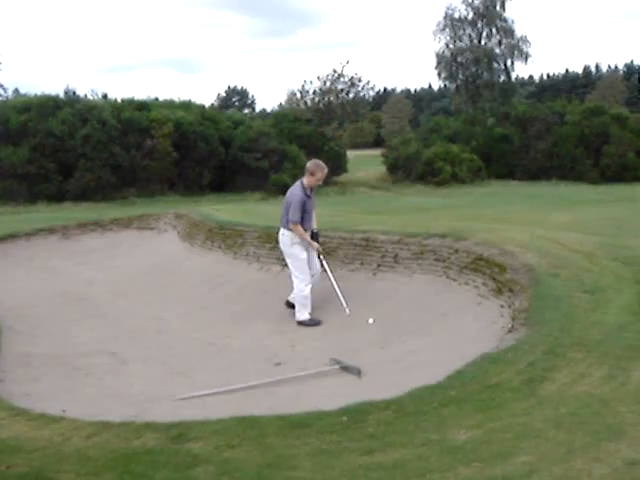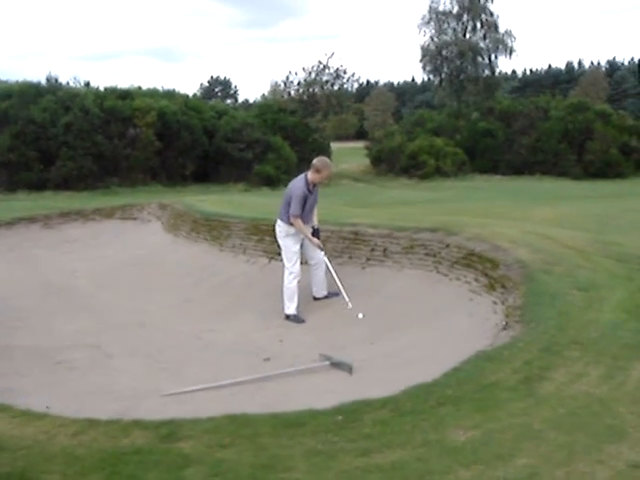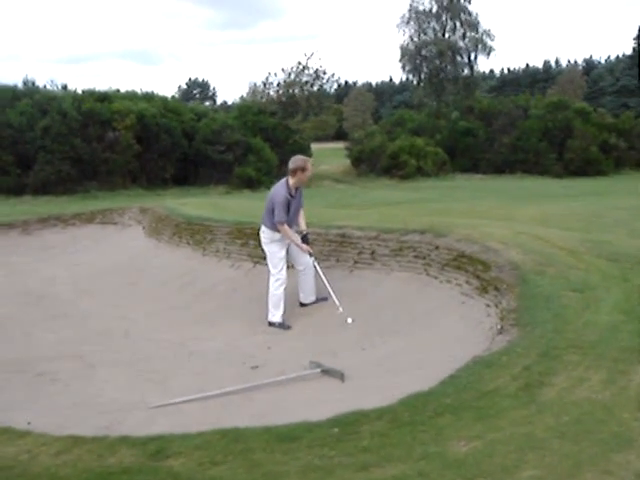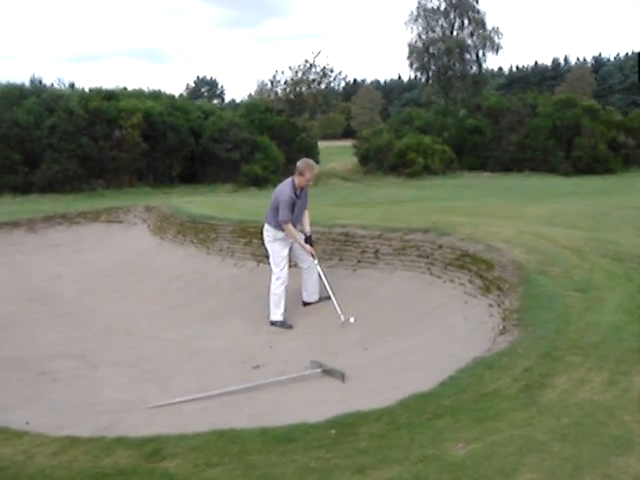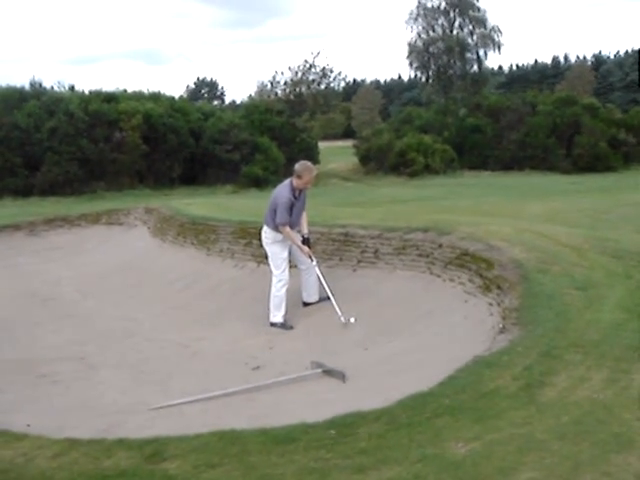
dt=1s
person 1, frame 1
left shoulder: (310, 189)
right shoulder: (296, 195)
right elbow: (294, 225)
left wrist: (315, 230)
right wrist: (311, 242)
left hip: (303, 235)
right hip: (291, 238)
left knee: (315, 270)
right knee: (303, 278)
left ankle: (293, 300)
right ankle: (303, 316)
person 1, frame 2
left shoulder: (314, 183)
right shoulder: (299, 189)
right elbow: (294, 218)
left wrist: (315, 226)
right wrist: (311, 238)
left hip: (304, 226)
right hip: (288, 230)
left knee: (318, 260)
right knee: (293, 270)
left ankle: (320, 293)
right ankle: (290, 311)
person 1, frame 3
left shoulder: (298, 188)
right shoulder: (280, 194)
left elbow: (299, 210)
right elbow: (280, 225)
left wrist: (304, 233)
right wrist: (299, 245)
left hip: (288, 231)
right hip: (273, 235)
left knee: (306, 264)
right knee: (279, 276)
left ankle: (307, 298)
right ankle: (275, 318)
person 1, frame 4
left shoulder: (303, 187)
right shoulder: (285, 194)
left elbow: (304, 210)
right elbow: (285, 225)
left wrist: (308, 234)
right wrist: (302, 245)
left hip: (292, 230)
right hip: (276, 234)
left knee: (309, 262)
right knee: (281, 275)
left ankle: (310, 297)
right ankle: (276, 317)
person 1, frame 5
left shoulder: (301, 189)
right shoulder: (284, 196)
left elbow: (302, 211)
right elbow: (282, 227)
left wrist: (305, 236)
right wrist: (300, 246)
left hip: (290, 232)
right hip: (274, 236)
left knee: (308, 264)
right knee: (281, 277)
left ankle: (310, 297)
right ankle: (276, 318)
